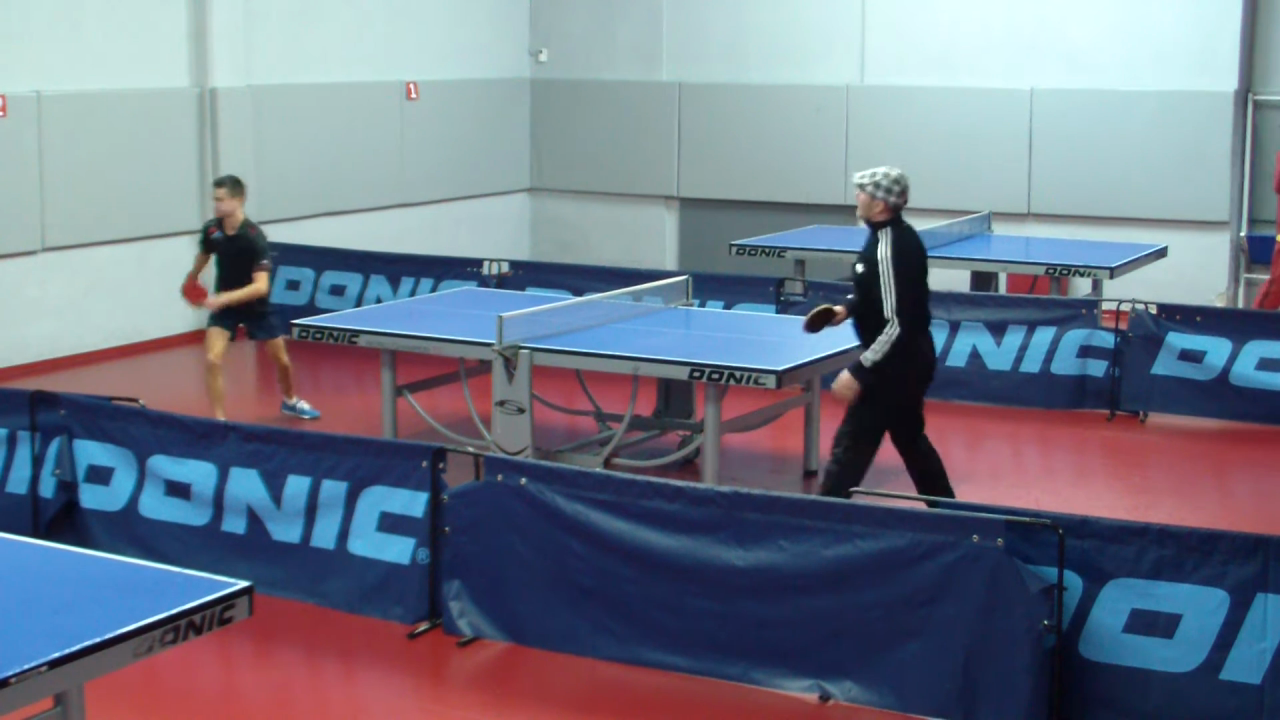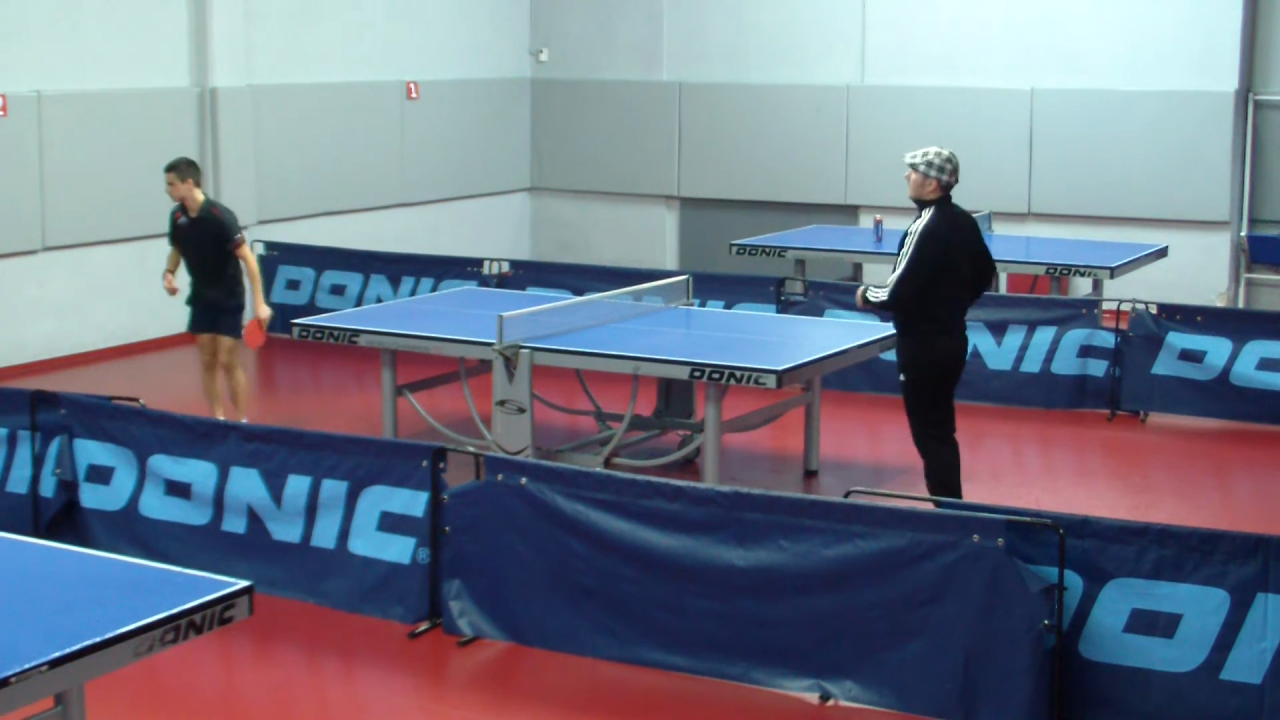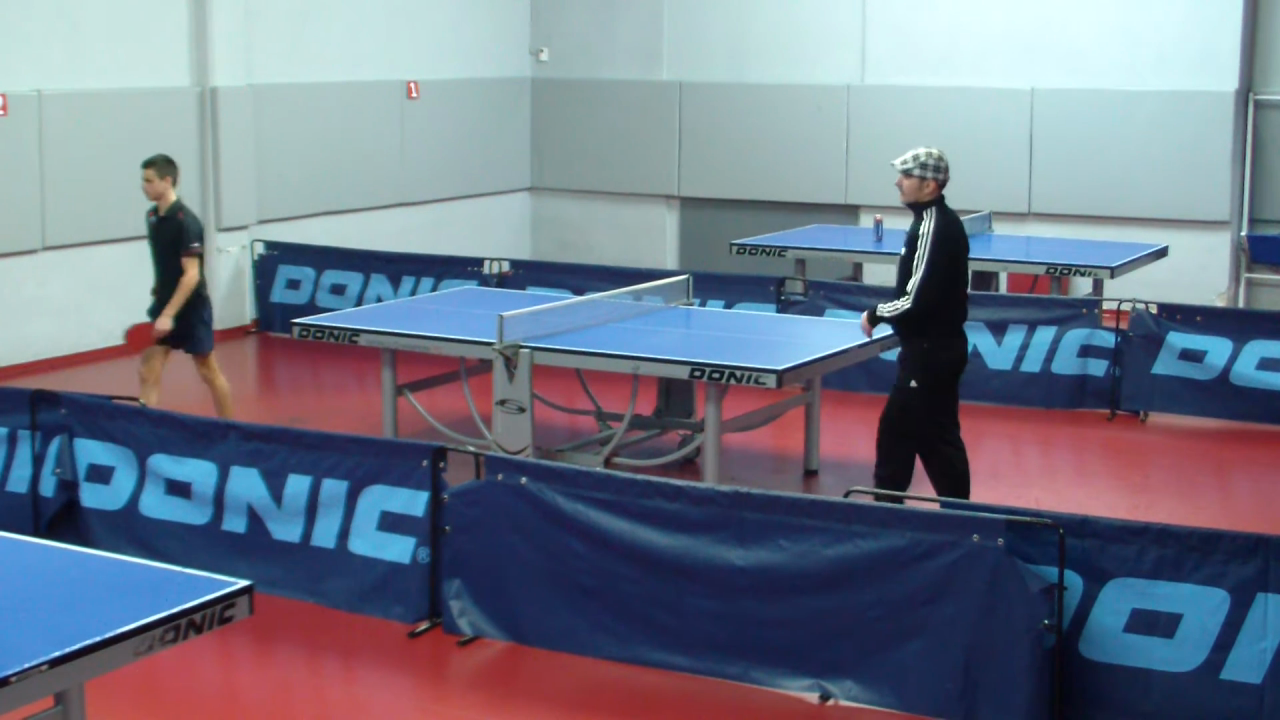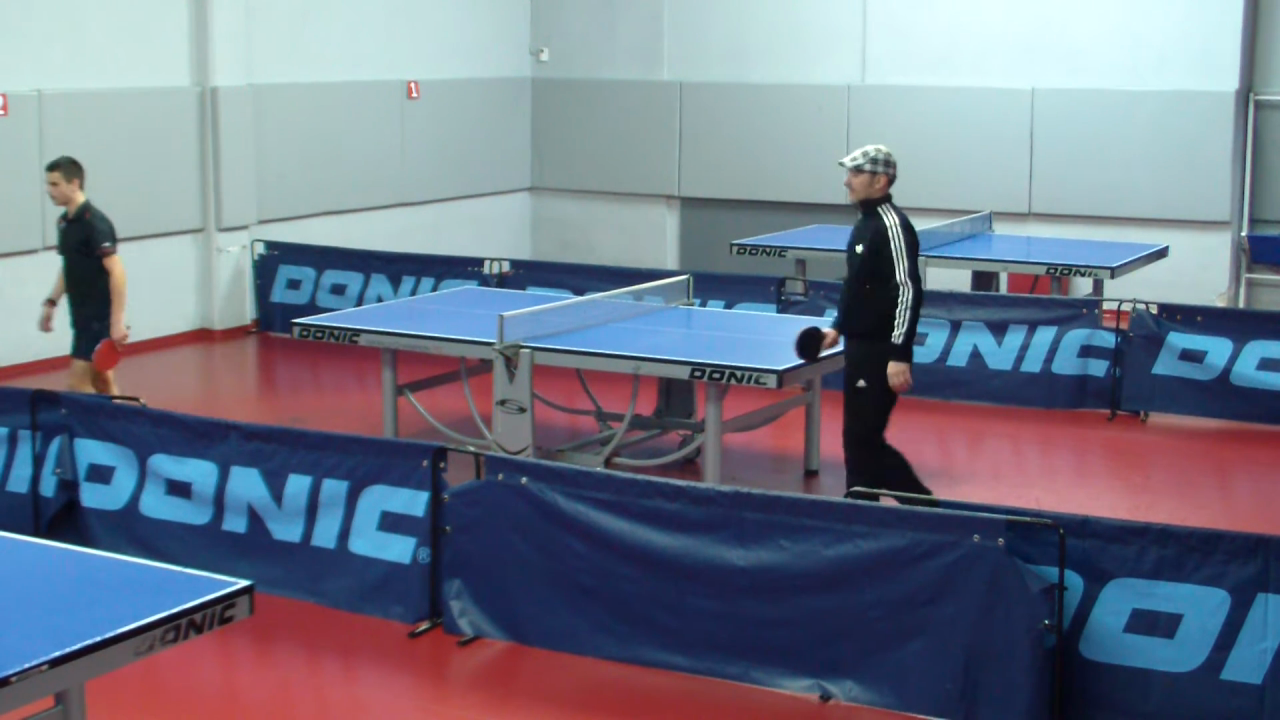
dt=0.5s
person 1, frame 1
left shoulder: (890, 249)
right shoulder: (899, 235)
left elbow: (897, 326)
left wrist: (858, 372)
right wrist: (848, 308)
left hip: (895, 365)
right hip: (915, 359)
left knee: (851, 445)
right knee: (910, 437)
person 1, frame 2
left shoulder: (925, 229)
right shoulder: (963, 222)
left elbow: (894, 295)
right elbow: (984, 275)
left wrist: (867, 294)
left hip: (925, 347)
right hip: (951, 340)
left knee: (931, 435)
right knee: (939, 431)
person 1, frame 3
left shoulder: (931, 229)
right shoulder: (946, 221)
left elbow: (916, 302)
left wrist: (874, 314)
left hip: (931, 351)
right hip: (936, 346)
left knee: (938, 440)
right knee: (895, 429)
right ankle: (887, 508)
person 1, frame 4
left shoulder: (891, 225)
right shoulder: (866, 223)
left elbow: (908, 292)
left wrist: (899, 355)
right wrist: (838, 327)
left hip: (881, 353)
right hip: (861, 348)
left knee: (863, 442)
right knee: (863, 442)
left ankle: (922, 507)
person 2, frame 1
left shoulder: (255, 238)
right shoulder: (210, 229)
left elbow: (261, 287)
right elbow: (203, 256)
left wrist: (223, 298)
right wrist: (191, 278)
left hip: (255, 305)
right hip: (224, 305)
left knee: (282, 360)
right knee: (213, 360)
left ankle: (290, 401)
right ankle: (220, 420)
person 2, frame 2
left shoulder: (221, 217)
right shoulder: (177, 216)
left elbow: (247, 259)
right elbow: (176, 250)
left wrist: (260, 303)
right wrist: (169, 272)
left hip: (228, 298)
right hip: (200, 298)
left knee: (228, 362)
right knee: (207, 363)
left ankle: (241, 422)
right ankle: (218, 421)
person 2, frame 3
left shoulder: (186, 222)
right shoulder: (152, 216)
left elbow: (192, 274)
left wrist: (168, 315)
left hip: (191, 310)
right hip: (163, 308)
left knee: (209, 373)
right knee: (147, 373)
person 2, frame 4
left shoulder: (94, 223)
right shoulder: (64, 222)
left elbow: (116, 270)
left wrist: (117, 320)
right wrist: (50, 303)
left hip: (99, 317)
right hip: (83, 316)
left knee: (78, 382)
right knee: (101, 382)
